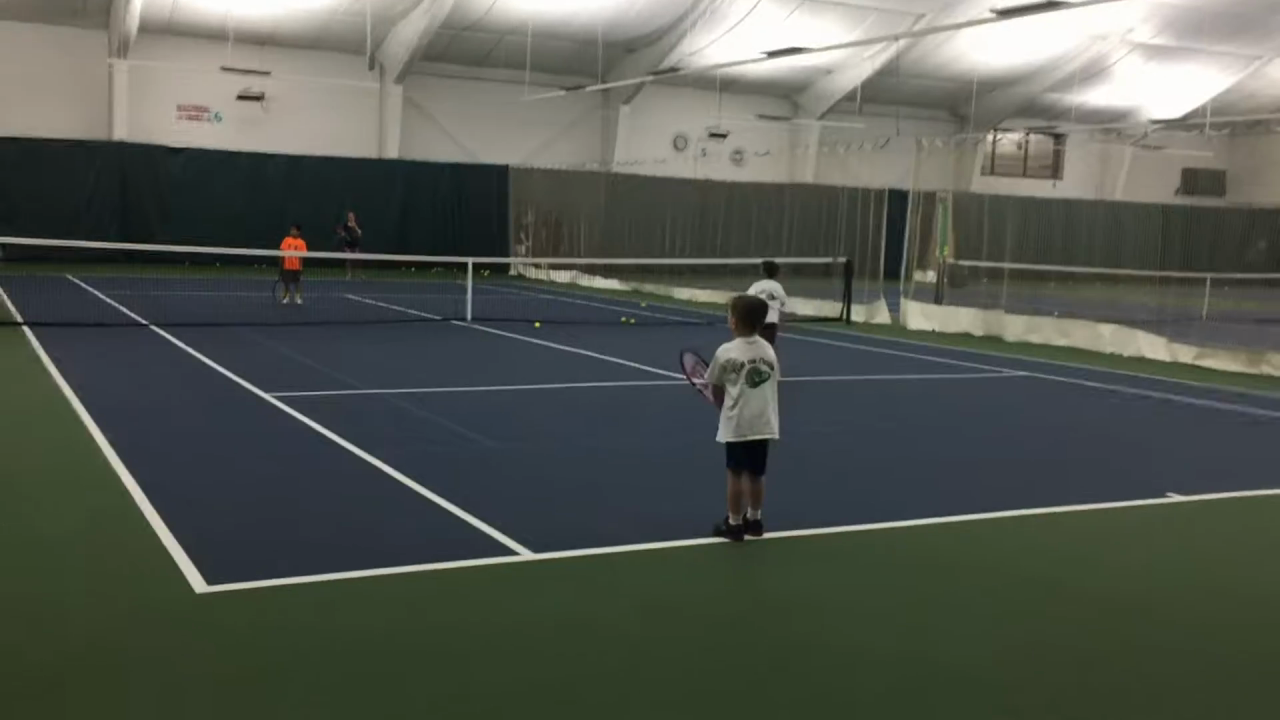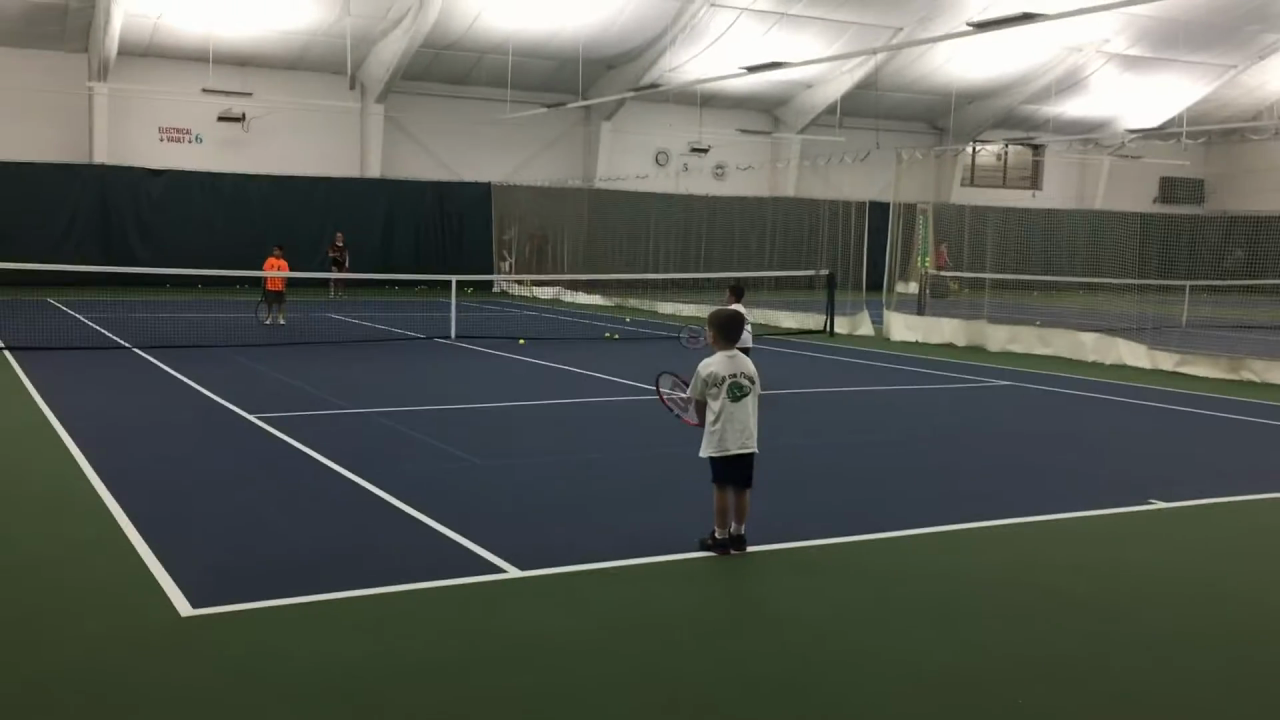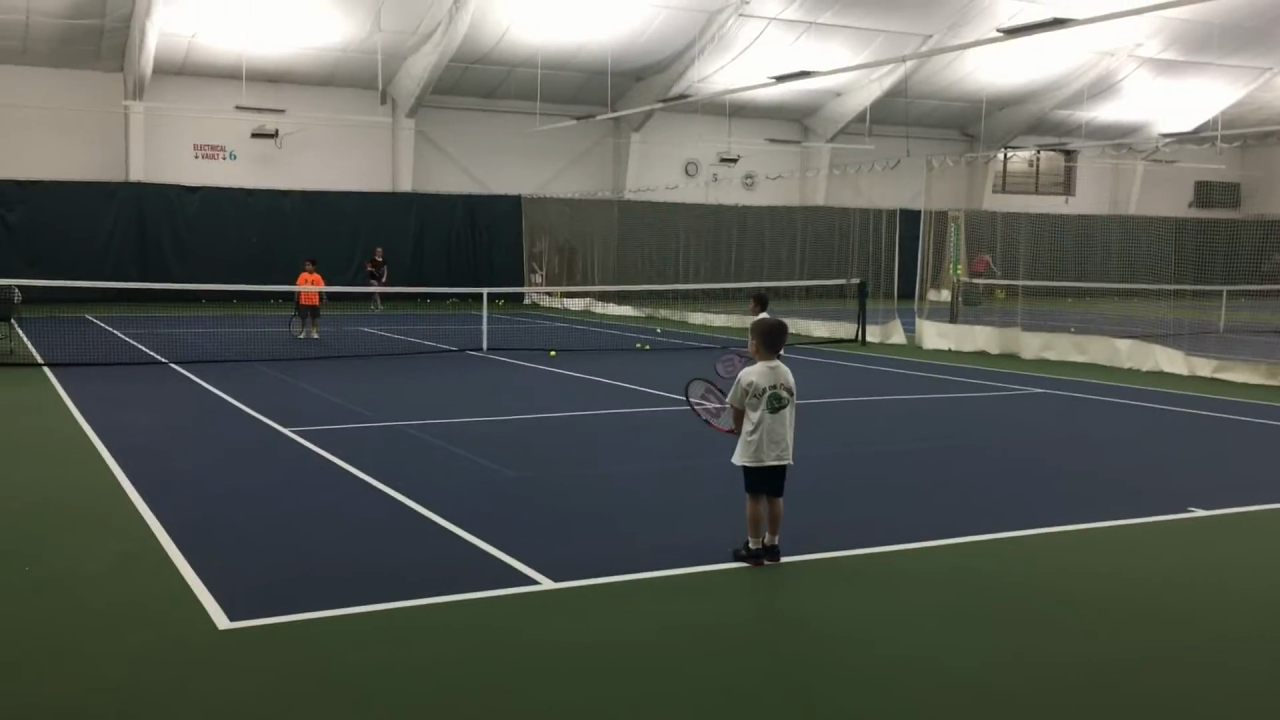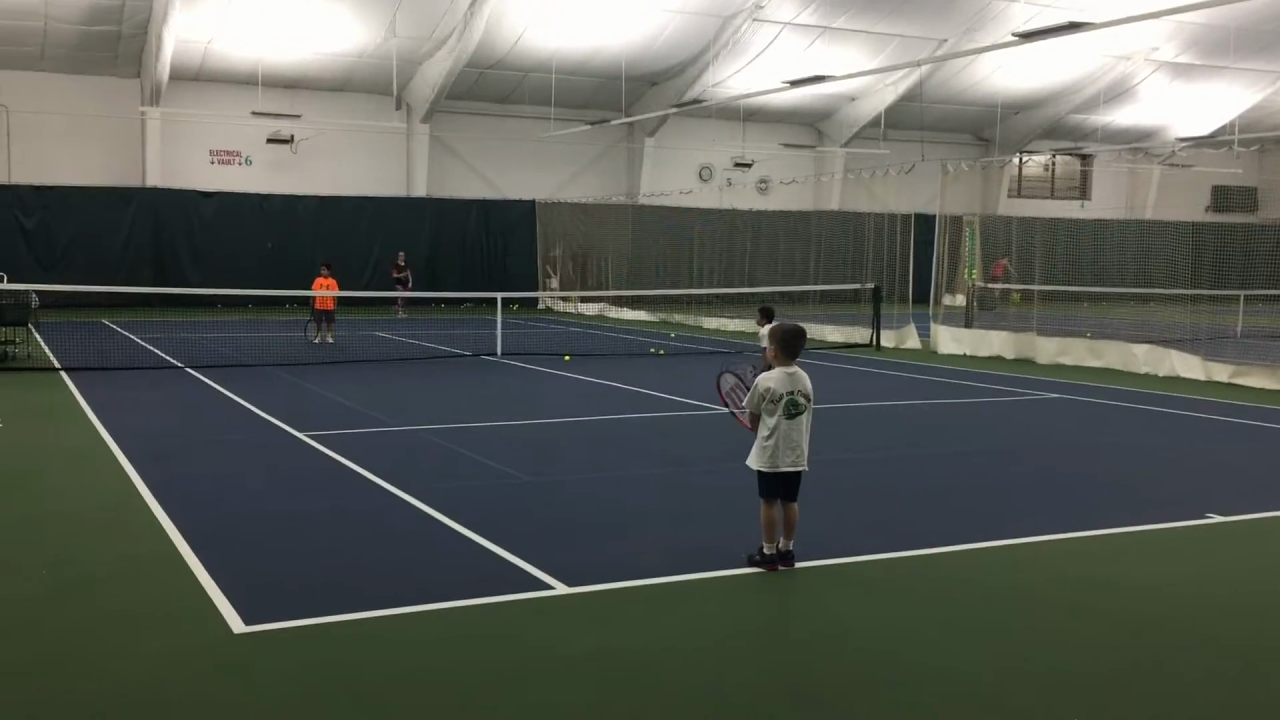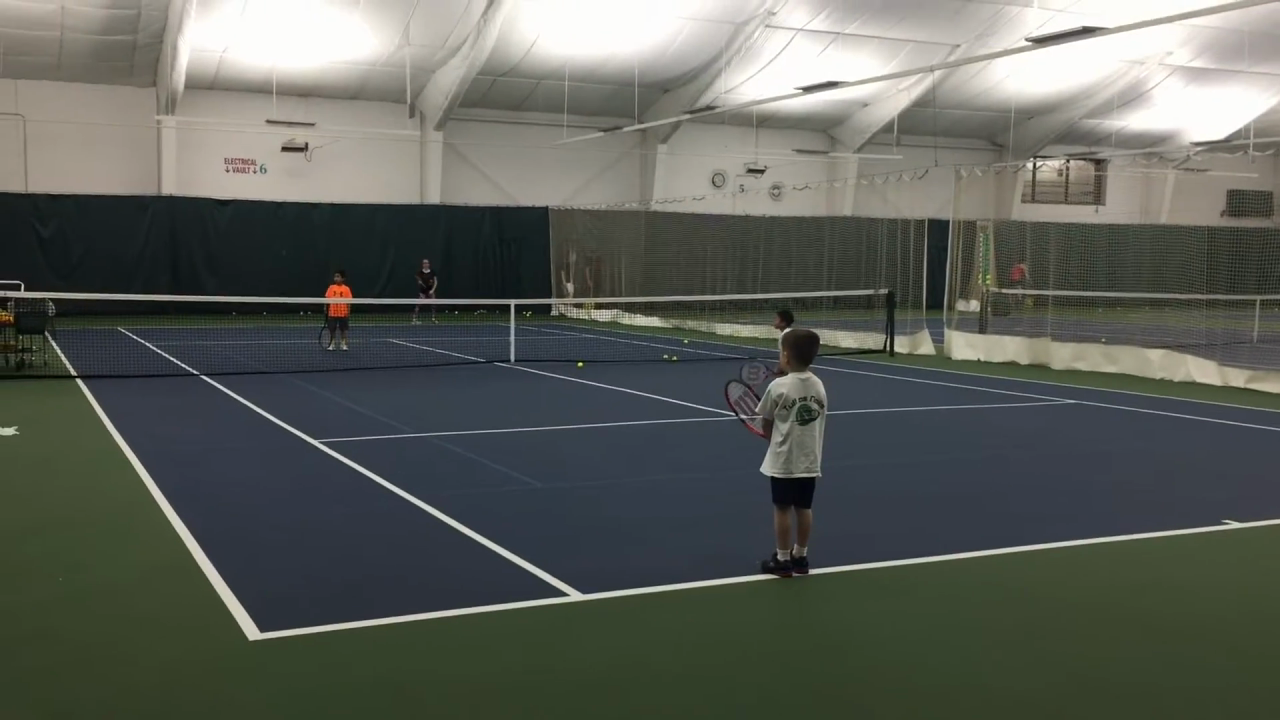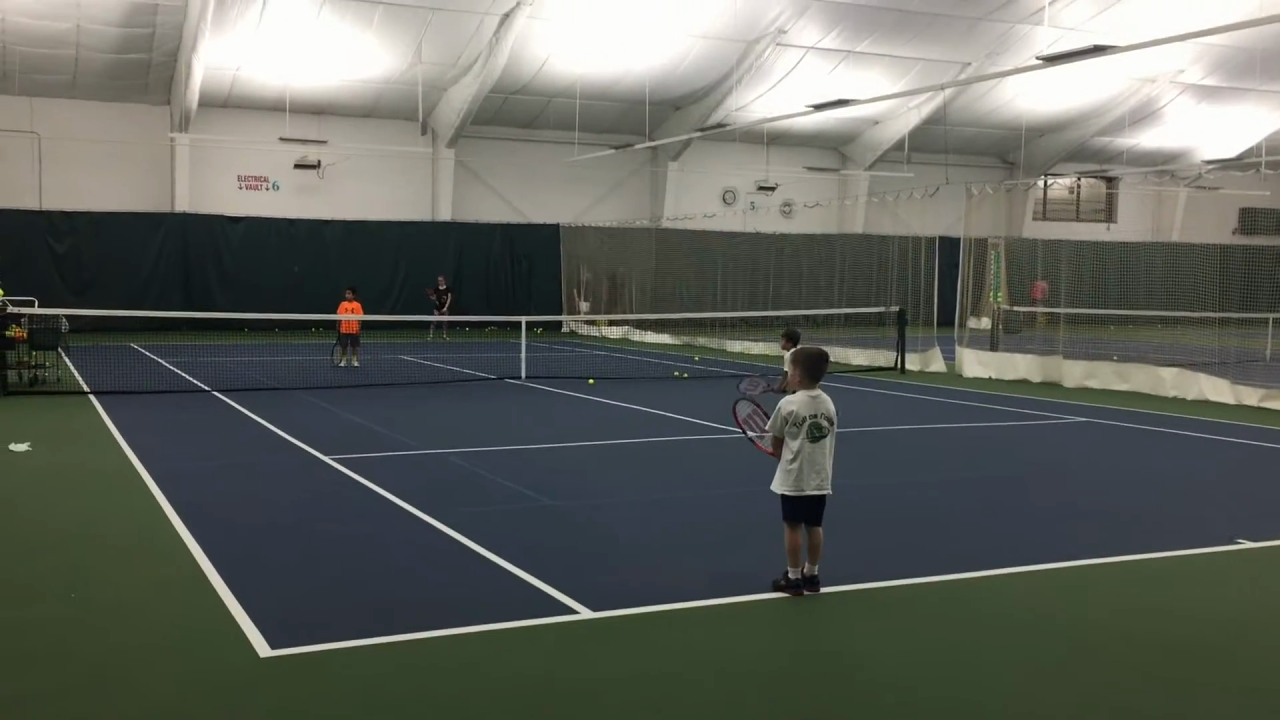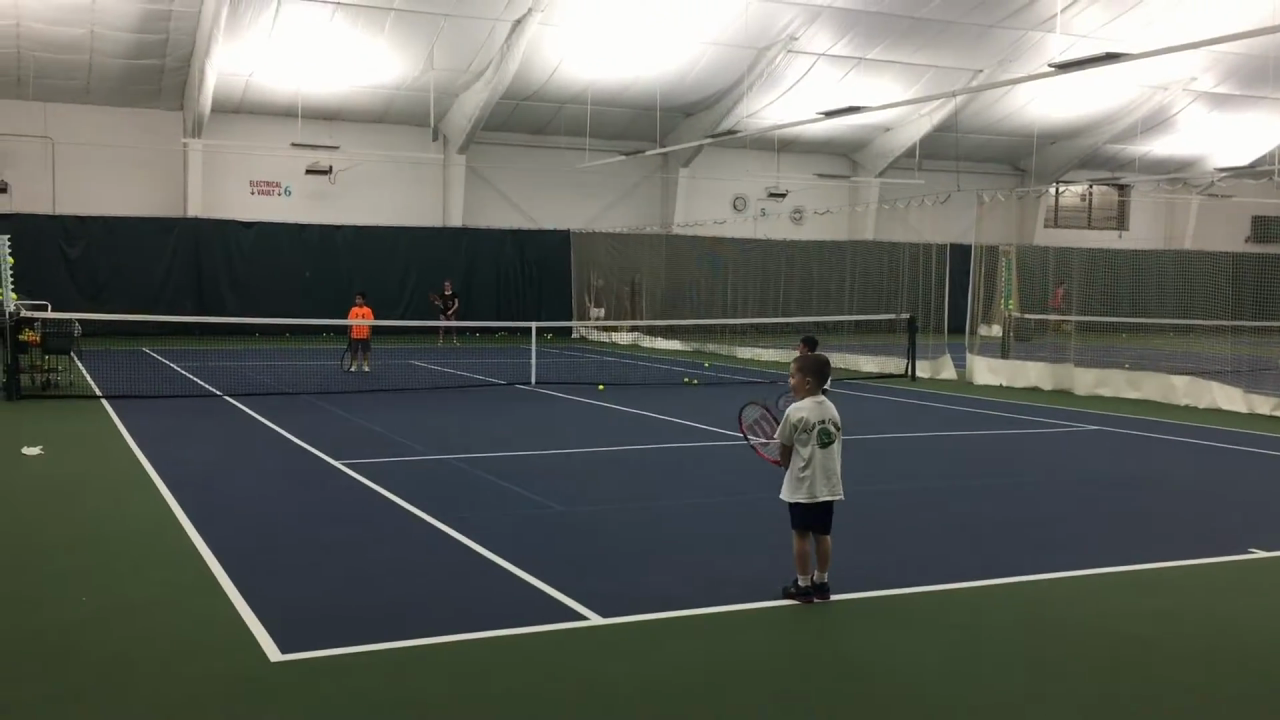
dt=0.5s
person 1, frame 1
left shoulder: (726, 352)
right shoulder: (768, 350)
left elbow: (716, 388)
right elbow: (772, 382)
left wrist: (723, 406)
left hip: (738, 424)
right hip: (763, 423)
left knee: (736, 474)
right knee: (756, 474)
left ankle: (734, 523)
right ankle: (754, 519)
person 1, frame 2
left shoulder: (708, 366)
right shoulder: (748, 364)
left elbow: (699, 403)
right elbow: (753, 397)
left wrist: (705, 424)
left hip: (721, 439)
right hip: (746, 438)
left knee: (722, 488)
right knee: (741, 488)
left ankle: (720, 538)
right ankle: (738, 535)
person 1, frame 3
left shoulder: (748, 375)
right shoulder: (787, 374)
left elbow: (737, 412)
right elbow: (787, 408)
left wrist: (741, 431)
left hip: (755, 449)
right hip: (780, 448)
left knee: (755, 498)
right knee: (775, 497)
left ankle: (754, 548)
right ankle: (771, 545)
person 1, frame 4
left shoulder: (766, 380)
right shoulder: (805, 379)
left elbow: (753, 417)
right elbow: (803, 414)
left wrist: (760, 432)
right wrist: (790, 438)
left hip: (770, 454)
right hip: (795, 453)
left knee: (769, 502)
right knee: (789, 502)
left ankle: (768, 553)
right ankle: (786, 550)
person 1, frame 5
left shoulder: (779, 386)
right shoulder: (819, 386)
left elbow: (766, 423)
right elbow: (817, 420)
left wrist: (774, 439)
right wrist: (805, 444)
left hip: (784, 460)
right hip: (809, 460)
left knee: (783, 509)
right knee: (804, 508)
left ankle: (783, 560)
right ankle: (800, 556)
person 1, frame 6
left shoulder: (789, 404)
right shoulder: (828, 403)
left elbow: (776, 443)
right elbow: (827, 437)
left wrist: (782, 457)
left hip: (794, 478)
right hip: (820, 478)
left knee: (793, 527)
right knee: (814, 526)
left ankle: (794, 578)
right ankle: (811, 575)
person 1, frame 7
left shoulder: (796, 411)
right shoulder: (831, 409)
left elbow: (784, 451)
right elbow: (831, 445)
left wrist: (788, 467)
left hip: (803, 486)
right hip: (829, 484)
left knee: (802, 534)
right knee: (822, 534)
left ankle: (803, 586)
right ankle: (821, 583)
